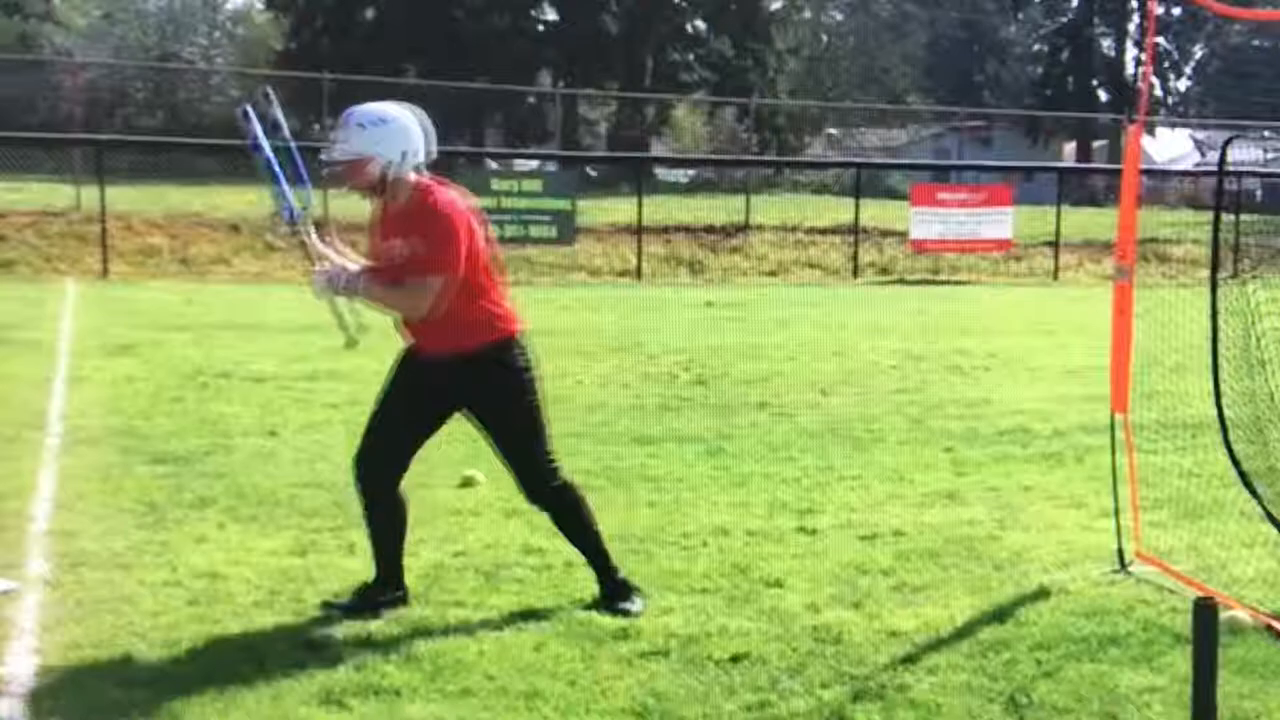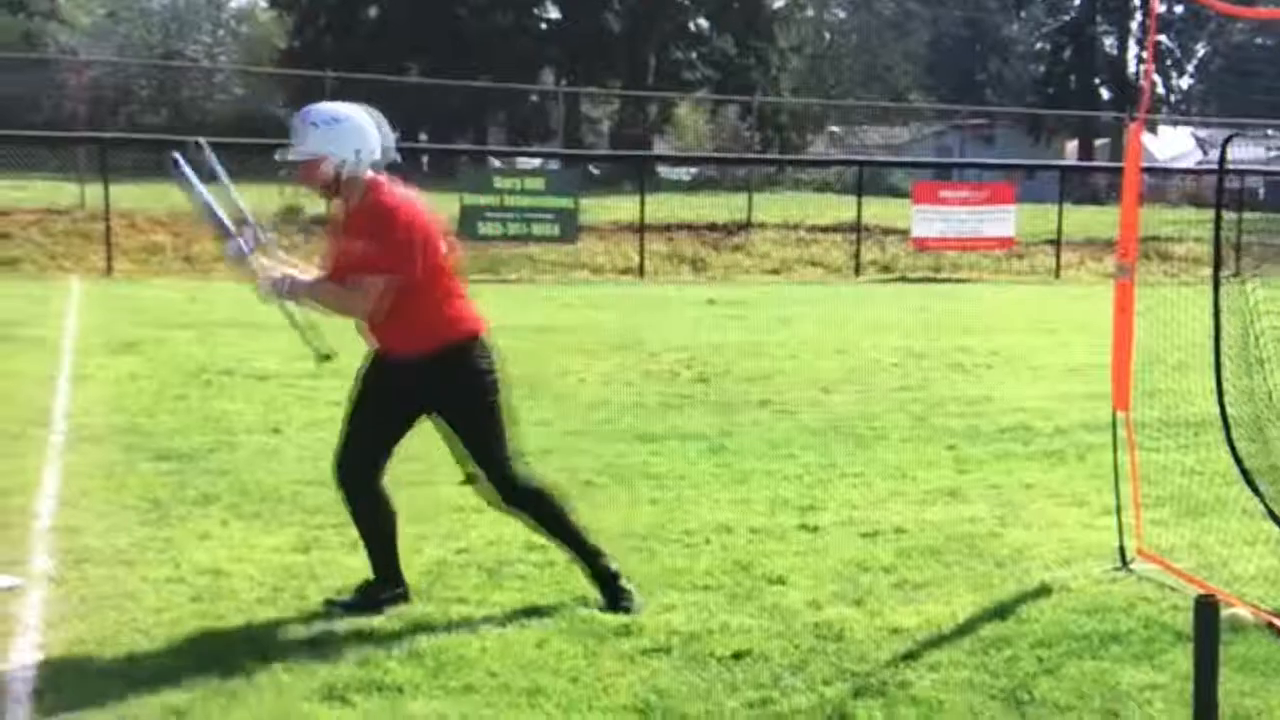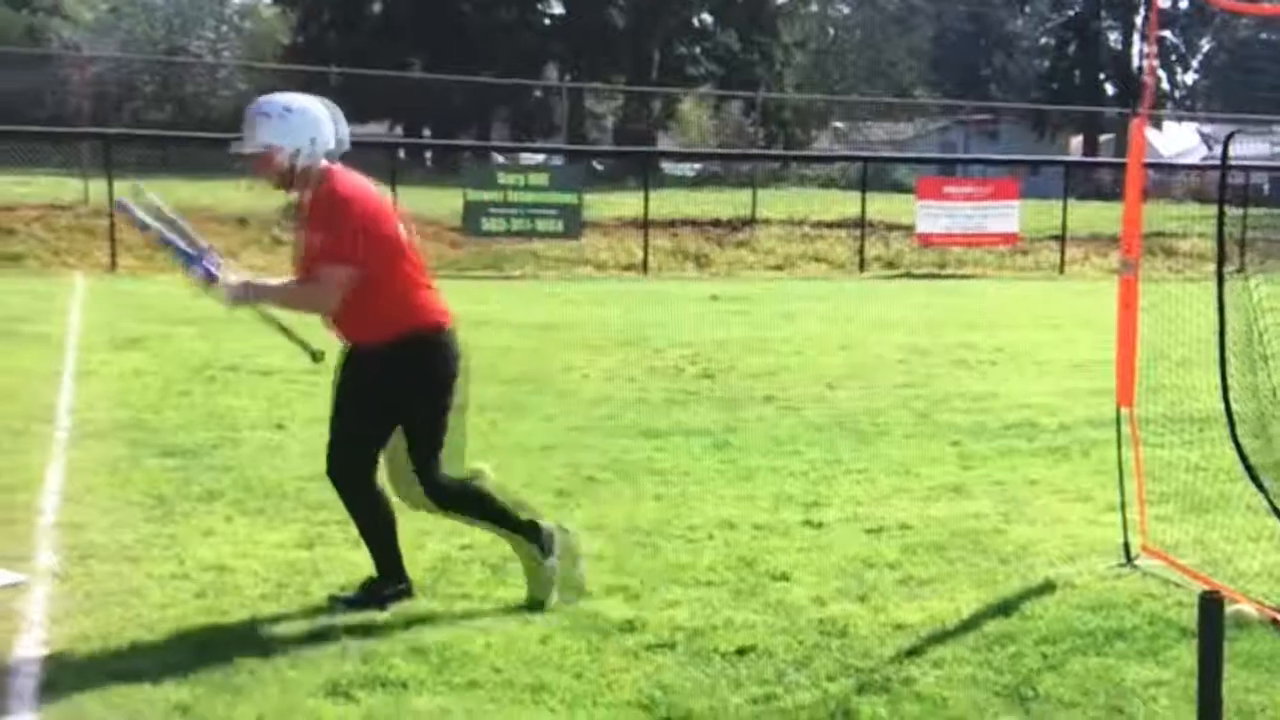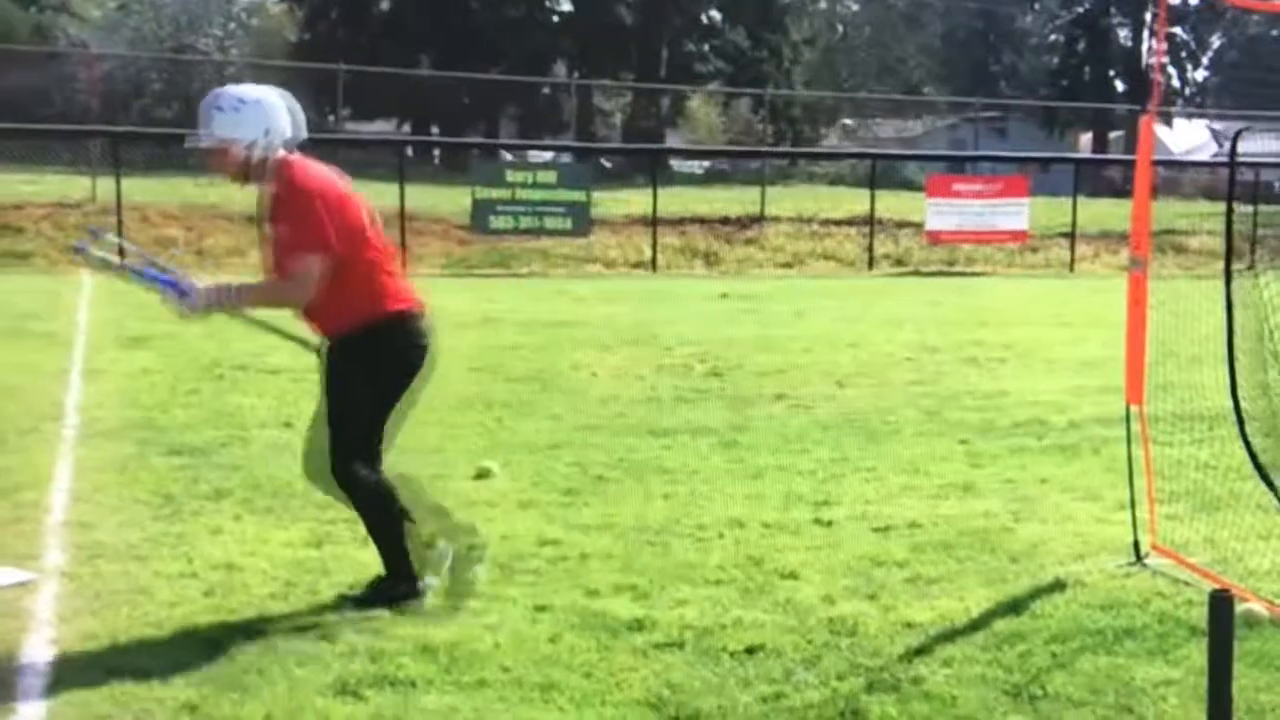
dt=0.1s
person 1, frame 1
left shoulder: (443, 211)
right shoulder: (387, 210)
left elbow: (418, 303)
right elbow: (380, 279)
left wrist: (343, 282)
right wrist: (337, 270)
left hip: (490, 359)
right hip: (428, 359)
left knee: (540, 479)
right knee: (374, 469)
left ankle: (615, 583)
right ankle: (387, 585)
person 1, frame 2
left shoulder: (395, 211)
right shoulder: (348, 210)
left elbow: (360, 302)
right elbow: (342, 284)
left wrist: (294, 286)
right wrist: (291, 278)
left hip: (454, 359)
right hip: (396, 360)
left knee: (503, 483)
right knee: (354, 471)
left ankle: (603, 572)
right ankle: (386, 583)
person 1, frame 3
left shoulder: (346, 201)
right shoulder: (314, 201)
left elbow: (326, 296)
right elbow: (317, 284)
left wrist: (250, 290)
right wrist: (254, 288)
left hip: (420, 349)
right hip: (373, 349)
left knee: (430, 483)
right knee: (346, 468)
left ankle: (539, 539)
right ankle: (389, 580)
person 1, frame 4
left shoulder: (307, 191)
right shoulder: (282, 189)
left elbow: (302, 289)
right elbow: (288, 278)
left wrist: (218, 297)
right wrist: (215, 293)
left hip: (389, 336)
right hip: (351, 338)
left knee: (336, 463)
right knee: (340, 462)
left ankle: (430, 545)
right ankle: (402, 575)
